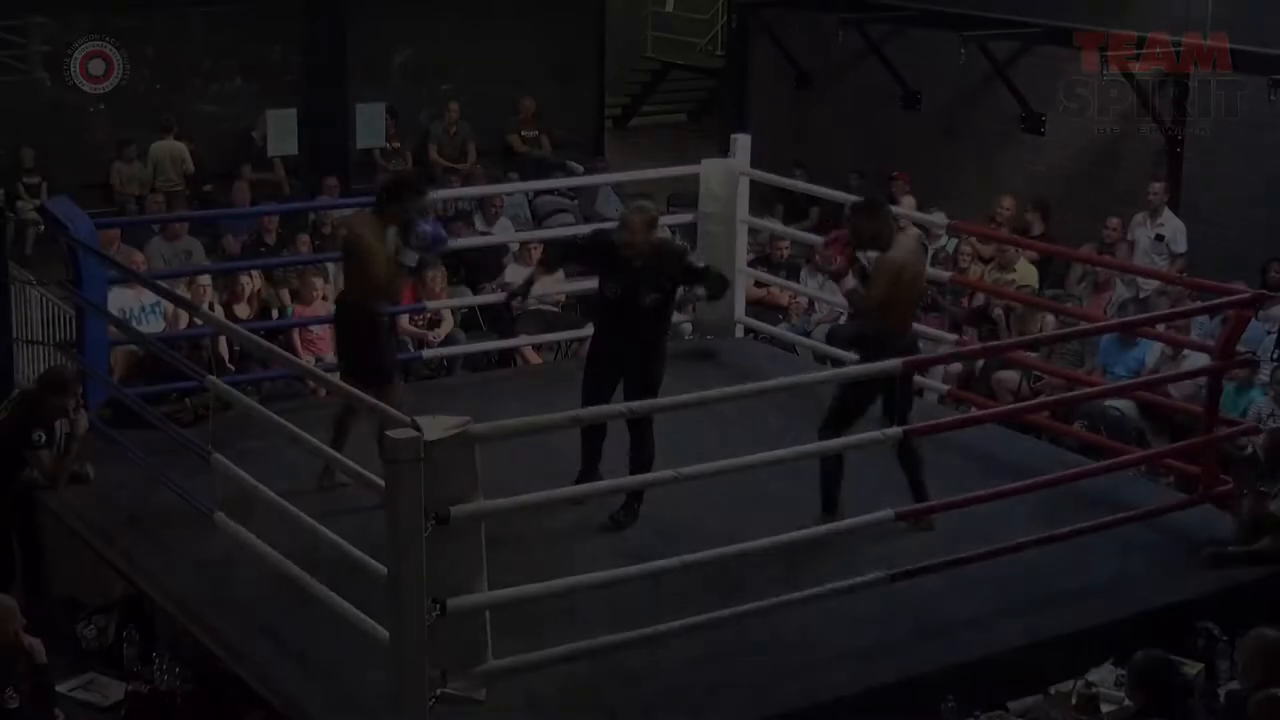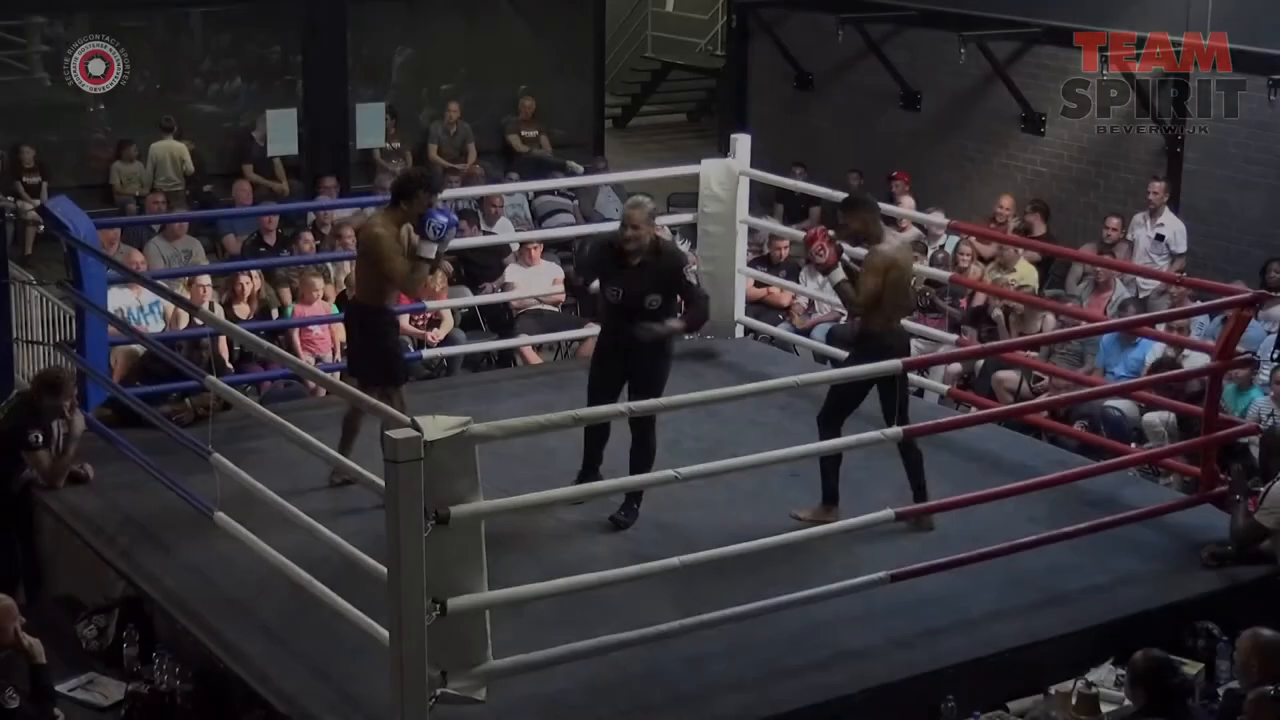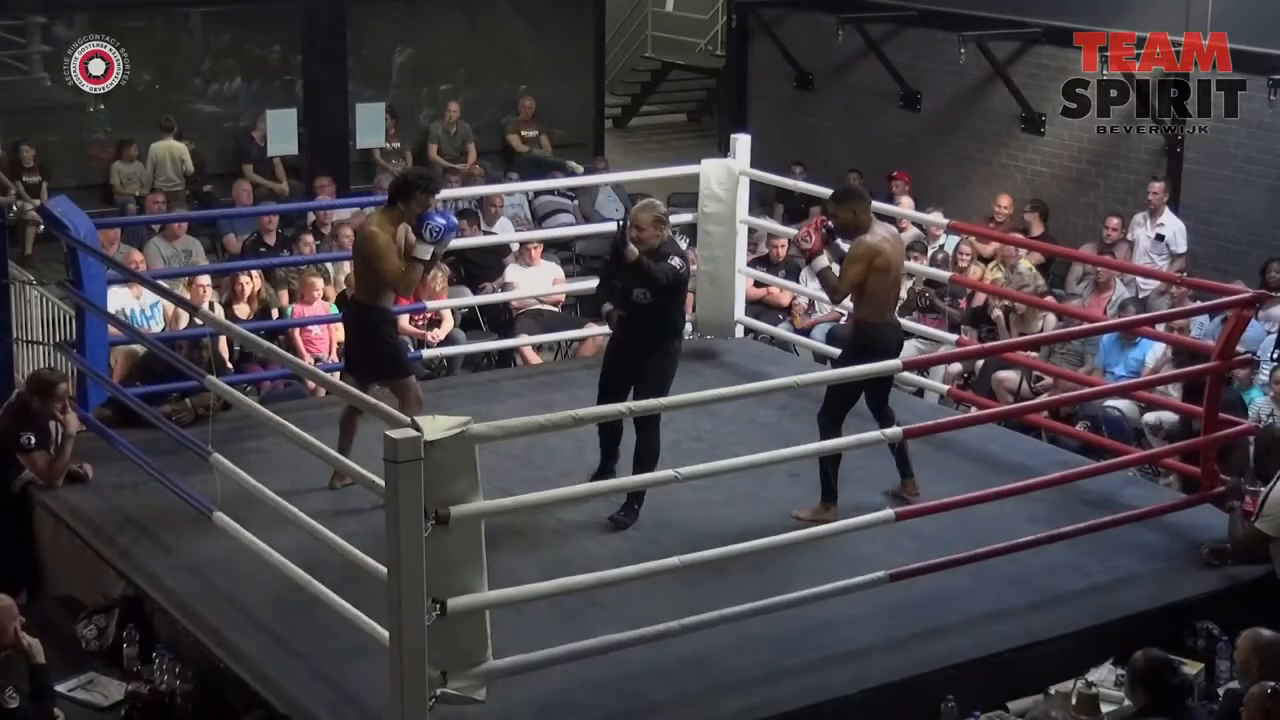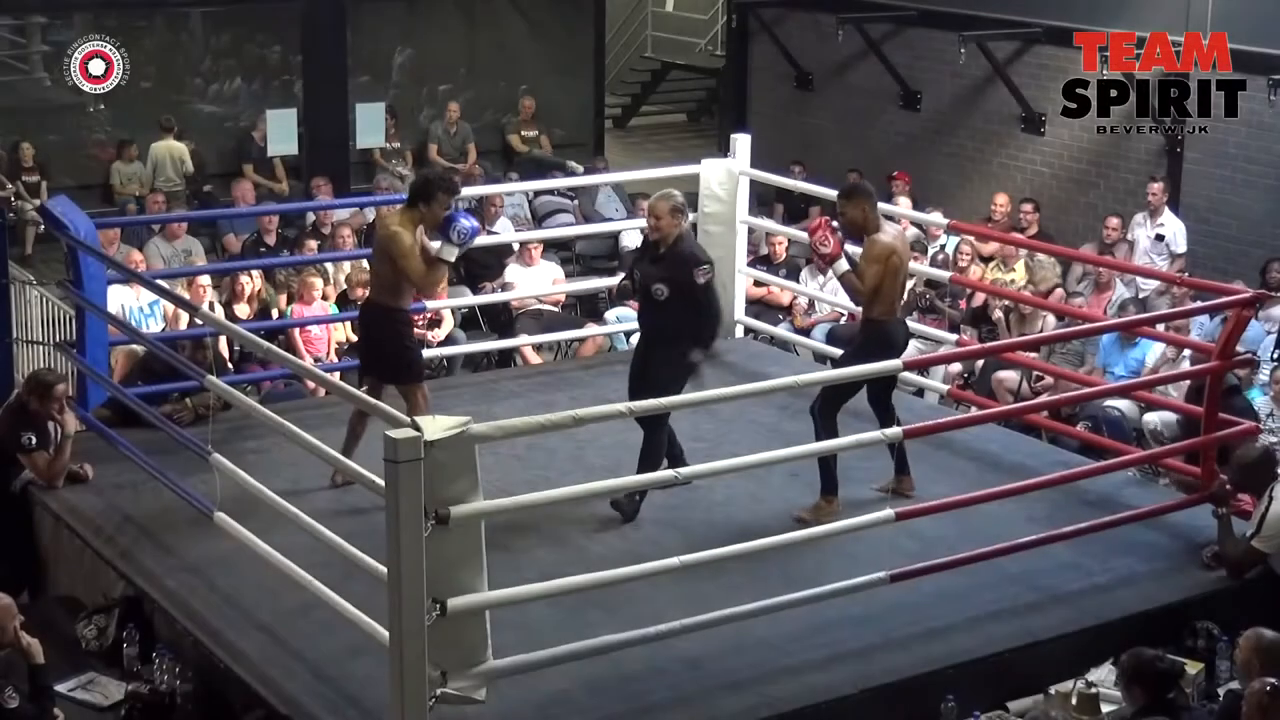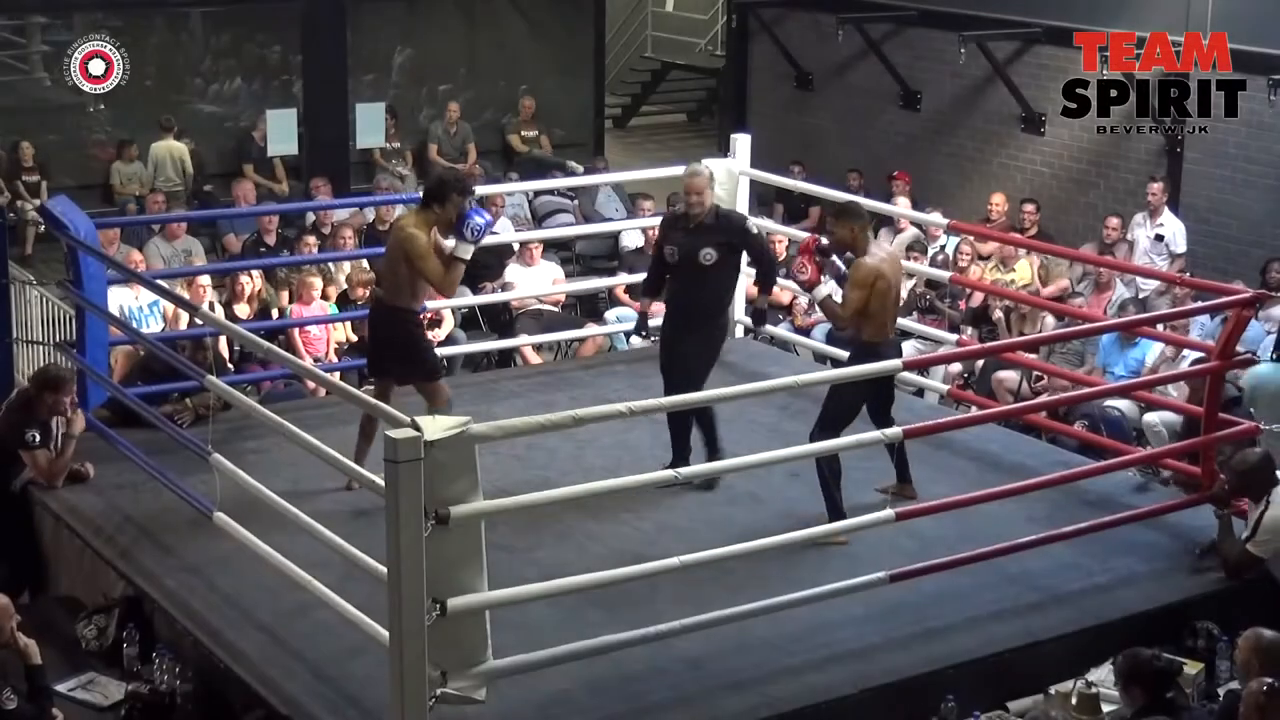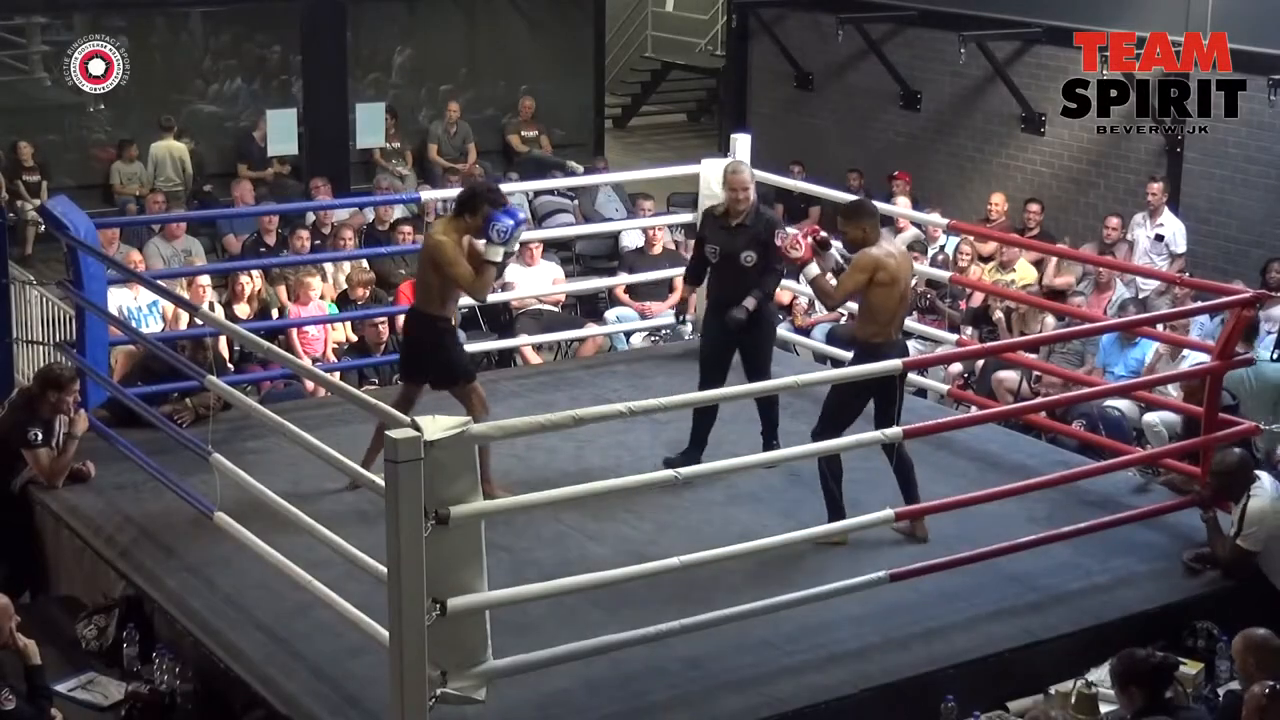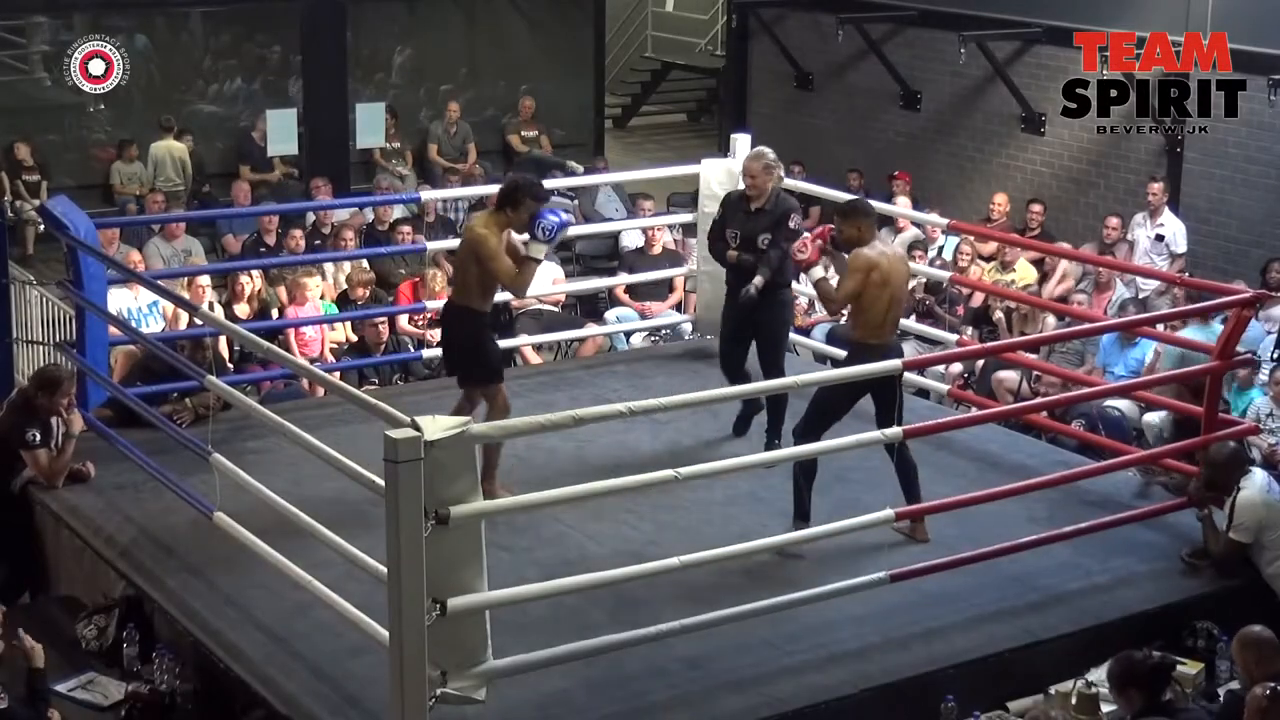
dt=0.3s
person 1, frame 1
left shoulder: (891, 261)
right shoulder: (911, 247)
left elbow: (866, 310)
right wrist: (854, 256)
left hip: (883, 351)
right hip: (903, 346)
left knee: (831, 429)
right knee: (898, 429)
left ankle: (829, 515)
person 1, frame 2
left shoulder: (880, 257)
right shoulder: (899, 246)
left elbow: (856, 306)
left wrist: (832, 268)
right wrist: (838, 255)
left hip: (873, 346)
right hip: (896, 341)
left knee: (829, 421)
right knee: (900, 425)
left ankle: (828, 507)
right ankle: (922, 508)
person 1, frame 3
left shoulder: (865, 245)
right shoulder: (890, 233)
left elbow: (837, 293)
left wrist: (815, 255)
right wrist: (832, 245)
left hip: (869, 337)
right hip: (891, 331)
left knee: (830, 417)
right knee: (880, 404)
left ankle: (827, 506)
right ankle: (907, 482)
person 1, frame 4
left shoulder: (880, 244)
right shoulder: (894, 231)
left elbow: (859, 294)
right elbow: (864, 276)
left wrist: (833, 259)
right wrist: (839, 252)
left hip: (877, 335)
right hip: (894, 329)
left knee: (823, 408)
right knee: (882, 403)
left ankle: (828, 500)
right ankle: (903, 478)
person 1, frame 5
left shoulder: (866, 266)
right shoulder: (886, 252)
left elbow: (842, 320)
left wrist: (815, 285)
right wrist: (829, 261)
left hip: (869, 355)
right hip: (888, 349)
left knee: (823, 435)
right knee: (882, 417)
left ankle: (836, 525)
right ankle: (905, 484)
person 1, frame 6
left shoulder: (869, 258)
right shoulder: (900, 252)
left elbow: (833, 298)
left wrist: (805, 262)
right wrist: (825, 253)
left hip: (872, 358)
right hip: (897, 353)
left knee: (825, 437)
right knee: (891, 438)
left ankle: (836, 524)
right ankle: (917, 521)
person 1, frame 7
left shoulder: (862, 257)
right shoulder: (896, 256)
left elbow: (834, 304)
left wrist: (812, 267)
right wrist: (836, 253)
left hip: (864, 358)
right hip: (892, 354)
left knee: (806, 433)
right knee: (894, 439)
left ankle: (801, 525)
right ankle: (917, 523)
person 2, frame 1
left shoulder: (671, 257)
right shoulder: (605, 246)
left elbow: (717, 283)
right elbow: (564, 253)
left wrist: (700, 291)
right wrist: (530, 281)
left hip: (646, 351)
right hip: (605, 344)
left knee: (639, 422)
right knee: (592, 411)
left ankle: (634, 501)
right ankle: (589, 472)
person 2, frame 2
left shoulder: (672, 259)
right shoulder: (608, 249)
left elbow: (699, 311)
right elbow: (578, 277)
left wrist: (667, 328)
right wrist: (587, 284)
left hip: (652, 351)
right hip: (611, 343)
left knee: (641, 423)
right knee: (596, 411)
left ankle: (633, 500)
right ankle: (589, 474)
person 2, frame 3
left shoulder: (674, 257)
right shoulder: (626, 242)
left elbow: (657, 278)
right elbow: (606, 279)
left wrist: (631, 252)
right wrist: (610, 308)
left hip: (660, 348)
right hip: (624, 338)
left knee: (646, 421)
right knee: (607, 406)
left ankle: (634, 501)
right ankle: (607, 466)
person 2, frame 4
left shoulder: (691, 258)
right shoulder: (651, 244)
left elbow: (710, 313)
right elbow: (637, 275)
left wrist: (696, 356)
right wrist: (627, 284)
left hip: (679, 347)
right hip: (650, 339)
left knee: (655, 414)
right knee: (641, 406)
left ankle: (635, 495)
right ankle: (678, 464)
person 2, frame 5
left shoulder: (731, 223)
right shoulder: (671, 223)
left elbow: (766, 260)
right elbow: (657, 270)
left wrist: (761, 304)
right wrist: (644, 310)
left hip: (710, 322)
right hip: (674, 318)
left knee: (689, 389)
right knee: (673, 390)
left ankle: (714, 456)
right ankle: (680, 460)
person 2, frame 6
left shoulder: (769, 222)
right shoulder: (711, 218)
left elbow: (774, 273)
right elbow: (698, 261)
left wrist: (747, 307)
right wrist: (684, 296)
left hip: (757, 315)
right hip: (718, 311)
left knee: (759, 380)
right knee: (709, 381)
left ankle: (771, 442)
right ankle: (693, 451)
person 2, frame 7
left shoulder: (788, 208)
right shoulder: (731, 201)
left elbow: (779, 253)
right elbow: (715, 243)
left wrist: (756, 284)
right wrist: (737, 258)
left hip: (774, 298)
right hip: (737, 293)
left knee: (772, 369)
right knee: (729, 359)
left ankle: (774, 439)
right ankle: (751, 403)
person 3, frame 1
left shoulder: (390, 228)
right shoulder: (365, 233)
left elbow: (390, 289)
right elbow: (389, 292)
left wrist: (416, 252)
right wrist: (408, 252)
left hip: (370, 315)
right hip: (359, 318)
right knee: (388, 399)
left ankle: (330, 471)
person 3, frame 2
left shoulder: (402, 226)
right shoulder: (379, 233)
left elbow: (420, 271)
right elbow: (411, 287)
left wrist: (437, 245)
right wrist: (428, 244)
left hip: (369, 315)
right hip: (372, 319)
left knee: (364, 395)
right knee: (395, 403)
left ankle: (340, 468)
person 3, frame 3
left shoulder: (401, 226)
right shoulder: (375, 233)
left elbow: (421, 269)
right elbow: (404, 287)
left wrist: (437, 246)
right wrist: (424, 246)
left hip: (367, 314)
right hip: (370, 317)
left knee: (358, 396)
right knee: (412, 398)
left ankle: (340, 472)
person 3, frame 4
left shoulder: (411, 226)
right shoulder: (397, 233)
left elbow: (430, 267)
right elbow: (427, 287)
left wrist: (451, 246)
right wrist: (450, 247)
left hip: (377, 314)
right hip: (389, 319)
left knee: (373, 393)
right knee: (418, 401)
left ankle: (341, 467)
person 3, frame 5
left shoulder: (421, 225)
right shoulder: (413, 235)
left elbow: (443, 264)
right elbow: (447, 287)
left wrist: (462, 243)
right wrist: (466, 245)
left hip: (385, 314)
right hip: (400, 320)
left knee: (380, 395)
right knee: (440, 399)
person 3, frame 6
left shoulder: (461, 235)
right shoulder: (444, 242)
left elbow: (483, 272)
right elbow: (479, 292)
left wrist: (500, 245)
right wrist: (495, 249)
left hip: (421, 323)
right hip: (433, 328)
left knee: (405, 400)
right knee: (477, 404)
left ankle: (366, 469)
right ankle: (487, 487)
person 3, frame 7
left shoulder: (495, 226)
right shoulder: (483, 234)
left elbow: (520, 262)
right elbow: (518, 287)
left wrist: (537, 246)
right wrist: (539, 245)
left hip: (463, 316)
right hip: (467, 321)
left knee: (473, 396)
right knee: (499, 403)
right ankle: (489, 485)
person 4, frame 1
left shoulder: (41, 405)
right shoulder: (29, 421)
left elbow: (53, 461)
right elbow: (55, 479)
left wrist: (75, 466)
right wrist: (76, 435)
left knee: (34, 554)
left ankle: (35, 609)
person 4, frame 2
left shoulder: (35, 403)
right shoulder: (26, 423)
left elbow: (51, 459)
right elbow: (54, 479)
left wrist: (73, 468)
right wrist: (74, 434)
left knee: (31, 556)
person 4, frame 3
left shoulder: (44, 410)
right shoulder: (20, 425)
left elbow: (49, 459)
right elbow: (52, 479)
left wrist: (73, 468)
right wrist: (69, 433)
left knee: (27, 557)
person 4, frame 4
left shoulder: (43, 412)
right shoulder: (19, 425)
left elbow: (49, 456)
right elbow: (53, 480)
left wrist: (72, 468)
right wrist: (68, 433)
left knee: (27, 558)
person 4, frame 5
left shoulder: (43, 406)
right shoulder: (23, 422)
left elbow: (50, 458)
right elbow: (52, 479)
left wrist: (73, 468)
right wrist: (73, 434)
left knee: (28, 558)
person 4, frame 6
left shoulder: (45, 406)
right shoulder: (26, 421)
left elbow: (51, 457)
right elbow: (53, 478)
left wrist: (74, 468)
right wrist: (75, 434)
left knee: (29, 559)
right knee: (19, 564)
person 4, frame 7
left shoulder: (40, 405)
right shoulder: (24, 422)
left elbow: (50, 458)
right elbow: (53, 478)
left wrist: (74, 468)
right wrist: (72, 433)
left knee: (27, 559)
right knee: (20, 566)
